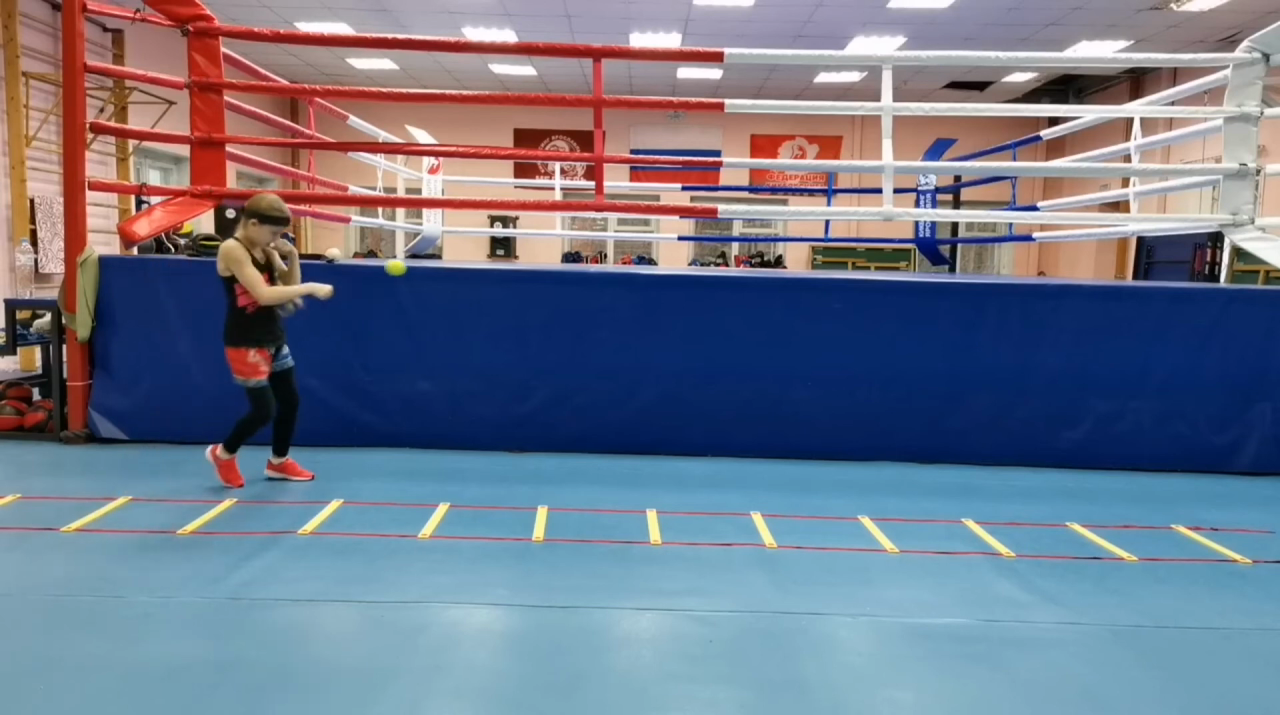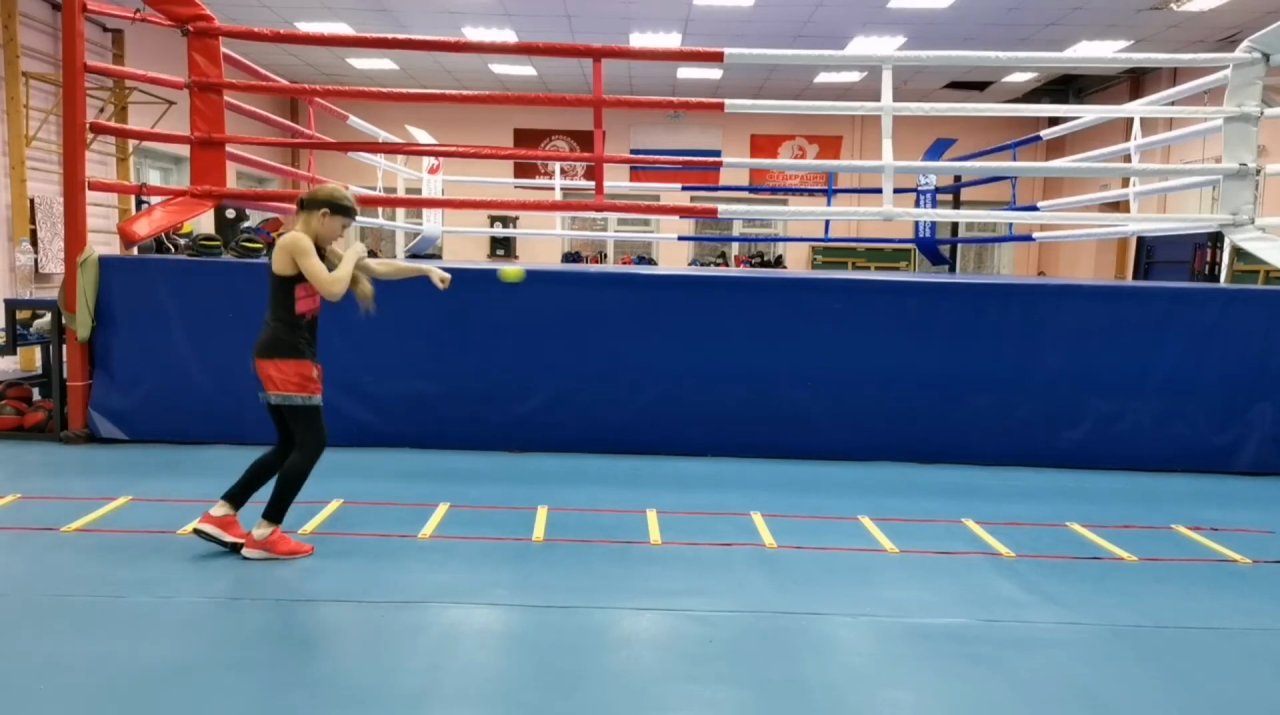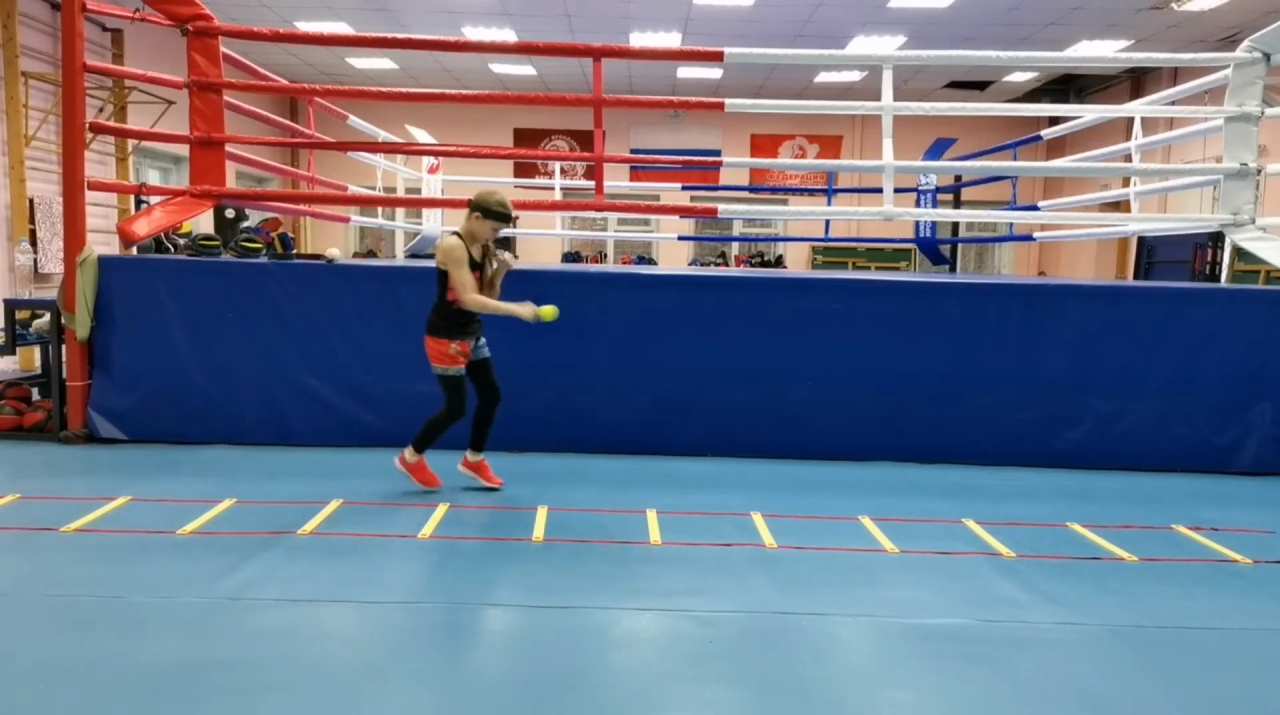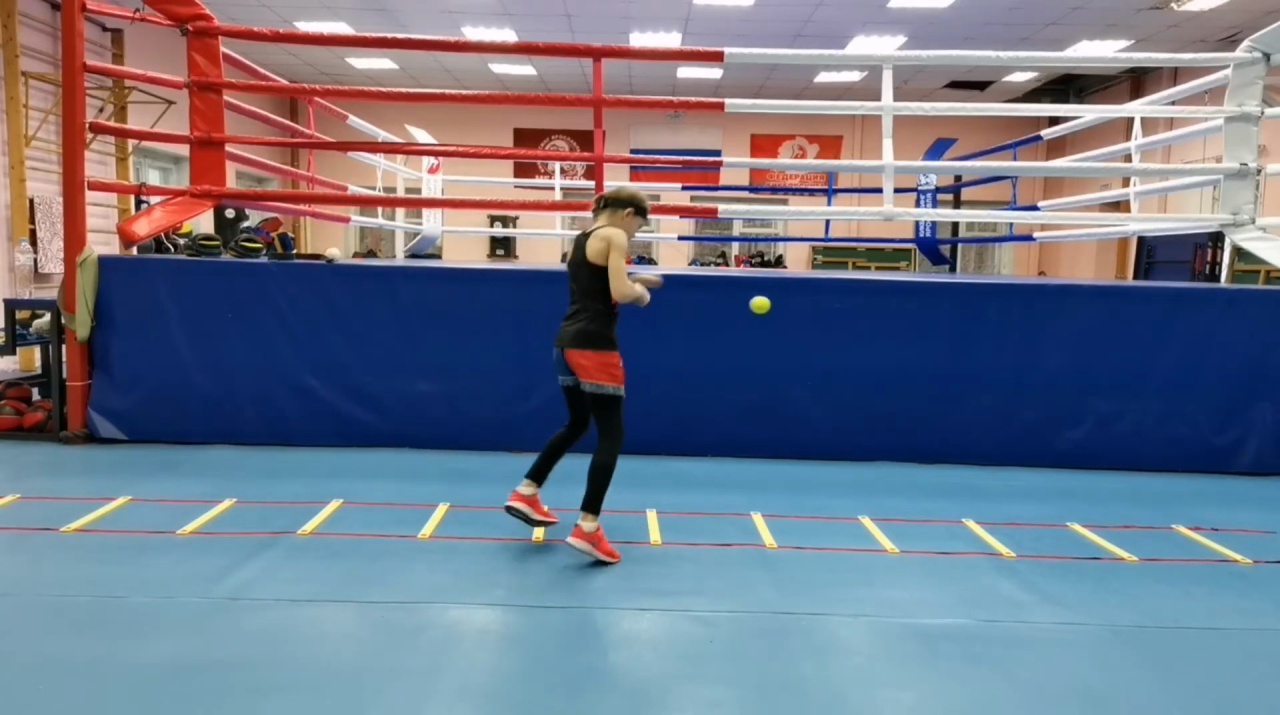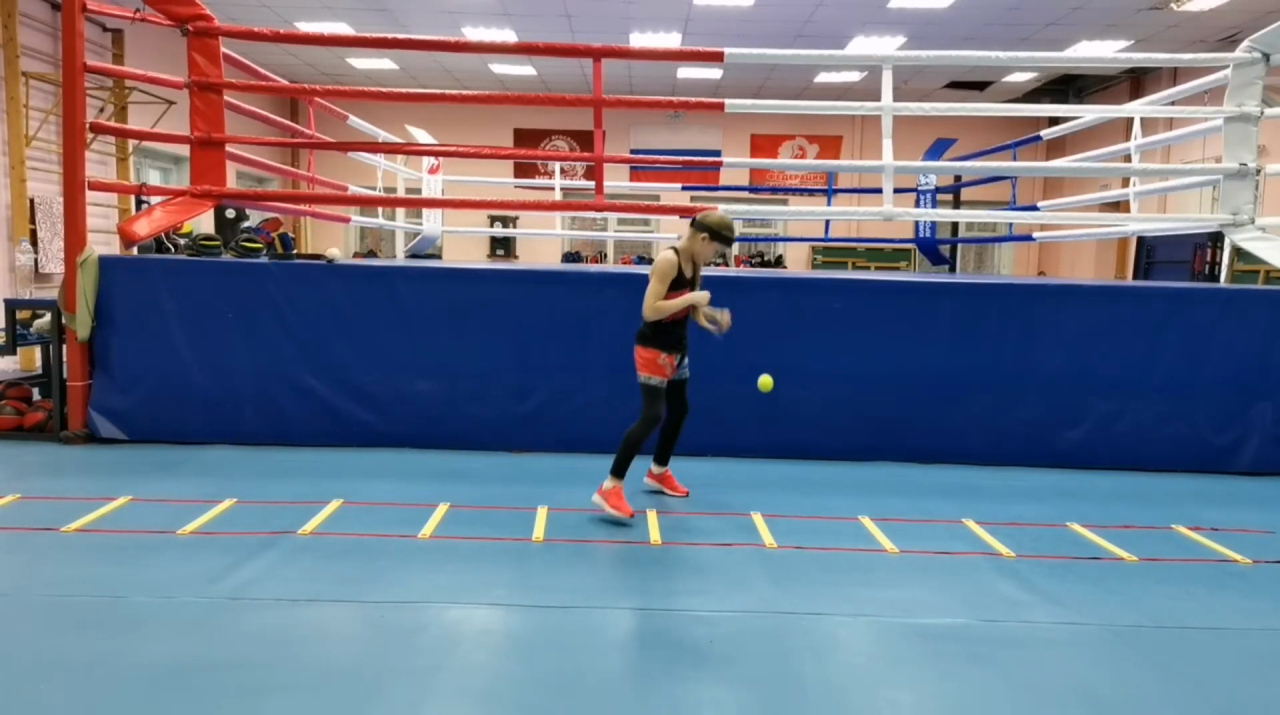
dt=1s
person 1, frame 1
left shoulder: (268, 250)
right shoulder: (232, 249)
left elbow: (289, 298)
right elbow: (265, 295)
left wrist: (289, 262)
right wrist: (313, 288)
left hip: (274, 339)
right hip: (246, 344)
left knee: (290, 400)
right knee: (262, 411)
left ankle: (280, 460)
right ankle: (222, 452)
person 1, frame 2
left shoulder: (318, 249)
right shoulder: (294, 242)
left elbow: (370, 268)
right elbow: (332, 289)
left wrist: (423, 268)
right wrist: (350, 258)
left hip: (297, 357)
right hip: (285, 358)
left knee: (291, 445)
right knee: (309, 447)
left ankle: (220, 514)
right ankle: (262, 533)
person 1, frame 3
left shoulder: (482, 247)
right shoulder: (452, 245)
left elbow: (484, 291)
right elbow: (471, 298)
left wrist: (501, 271)
right wrist: (515, 309)
left hip: (471, 333)
right hip: (445, 336)
left knee: (491, 396)
right knee: (456, 407)
left ankle: (473, 460)
right ankle: (411, 458)
person 1, frame 4
left shoulder: (581, 240)
right shoulder: (613, 238)
right elbow: (619, 295)
left wrist: (637, 284)
right wrist: (639, 291)
left hip: (572, 341)
right hip: (593, 346)
left knee: (577, 425)
right knee: (611, 435)
left ankle: (527, 493)
right ankle: (588, 526)
person 1, frame 5
left shoulder: (693, 264)
right shoulder: (668, 259)
left elbow: (690, 313)
right elbow: (649, 312)
left wrist: (712, 319)
right wrist: (692, 298)
left hip: (676, 350)
right hip: (653, 349)
left knee: (678, 412)
right knee: (651, 416)
left ankle: (659, 469)
right ankle: (610, 487)
